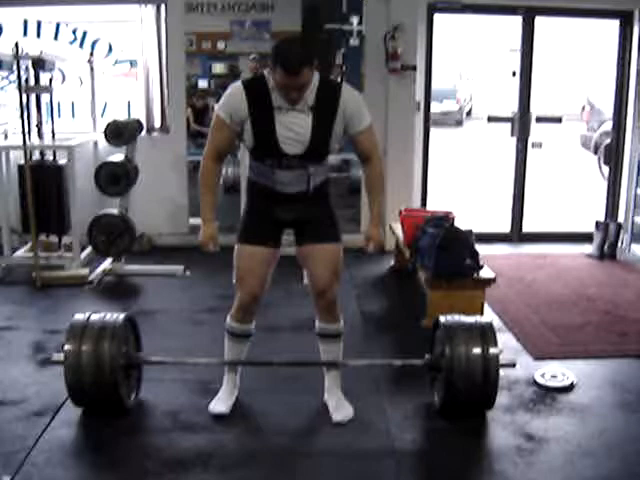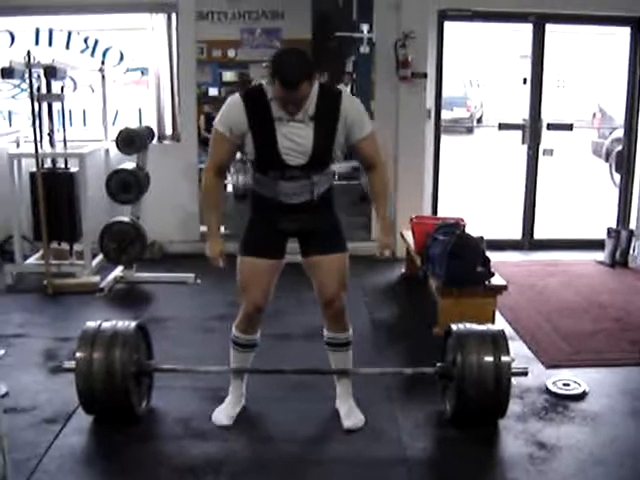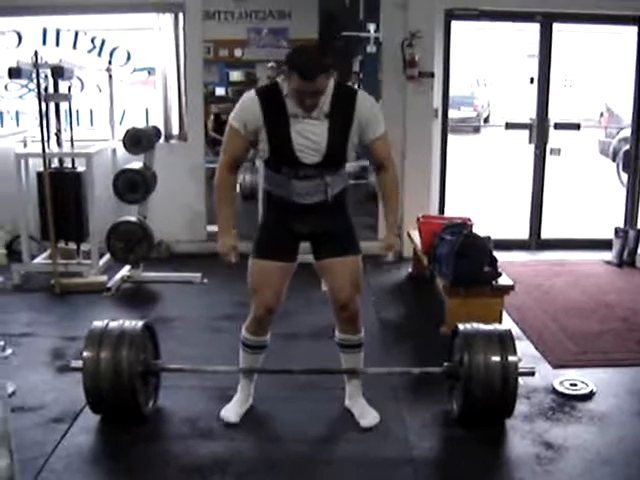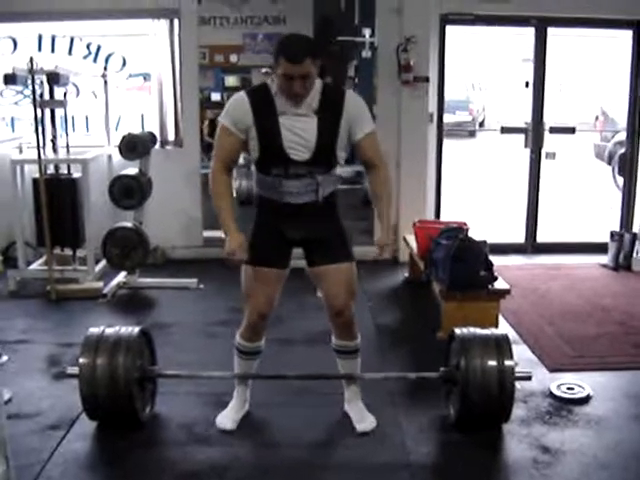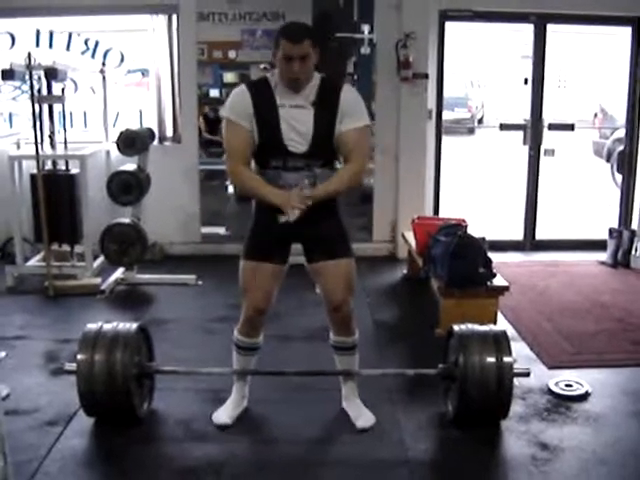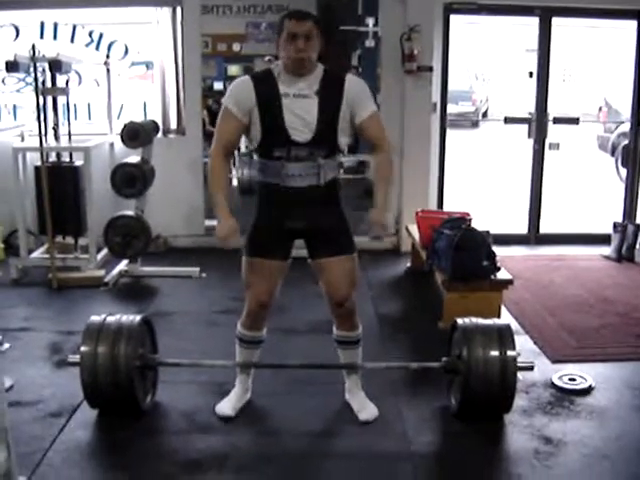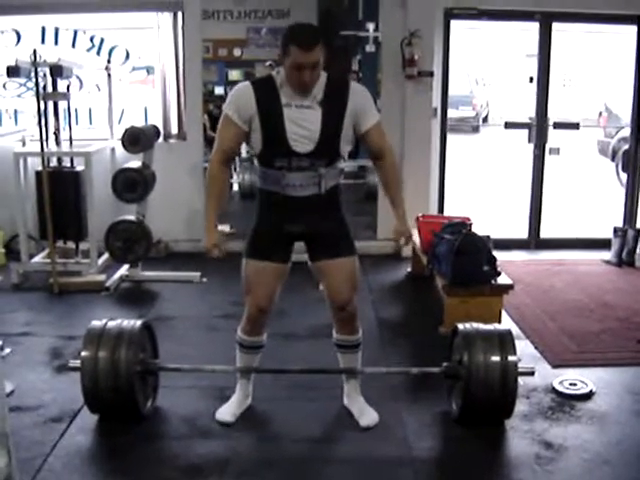
dt=0.4s
person 1, frame 1
left shoulder: (343, 99)
right shoulder: (242, 96)
left elbow: (370, 159)
right elbow: (213, 157)
left wrist: (375, 220)
right wrist: (208, 220)
left hip: (314, 204)
right hip: (263, 203)
left knee: (326, 294)
right knee: (247, 296)
left ankle: (333, 387)
right ankle: (230, 382)
person 1, frame 2
left shoulder: (344, 106)
right shoulder: (241, 108)
left elbow: (374, 166)
right elbow: (215, 172)
left wrist: (385, 227)
right wrist: (214, 233)
left hip: (319, 212)
right hip: (267, 213)
left knee: (333, 303)
right knee: (251, 307)
left ankle: (344, 394)
right ankle: (235, 391)
person 1, frame 3
left shoulder: (359, 105)
right shoulder: (256, 104)
left elbow: (385, 167)
right elbow: (227, 168)
left wrist: (393, 229)
right wrist: (225, 230)
left hip: (332, 213)
right hip: (280, 214)
left knee: (348, 306)
right knee: (262, 309)
left ankle: (354, 393)
right ankle: (244, 391)
person 1, frame 4
left shoulder: (347, 104)
right shoulder: (246, 105)
left elbow: (376, 166)
right elbow: (220, 169)
left wrist: (384, 225)
right wrist: (230, 230)
left hip: (323, 218)
right hip: (270, 219)
left knee: (342, 311)
right knee: (255, 315)
left ankle: (353, 397)
right ankle: (240, 397)
person 1, frame 5
left shoulder: (344, 97)
right shoulder: (246, 98)
left elbow: (358, 164)
right elbow: (236, 166)
left wrist: (308, 197)
right wrist: (281, 197)
left hip: (323, 214)
right hip: (270, 213)
left knee: (341, 307)
right knee: (253, 309)
left ankle: (350, 395)
right ankle: (239, 393)
person 1, frame 6
left shoulder: (349, 88)
right shoulder: (249, 89)
left elbow: (380, 147)
right elbow: (221, 153)
left wrist: (381, 204)
right wrist: (222, 213)
left hip: (325, 208)
right hip: (273, 208)
left knee: (344, 303)
right knee: (257, 304)
left ankle: (354, 388)
right ankle: (242, 386)
person 1, frame 7
left shoulder: (351, 95)
right shoulder: (249, 96)
left elbow: (383, 156)
right elbow: (220, 161)
left wrist: (400, 216)
right wrist: (211, 225)
left hip: (326, 213)
right hip: (273, 214)
left knee: (345, 306)
right knee: (256, 309)
left ankle: (353, 392)
right ankle: (242, 391)
